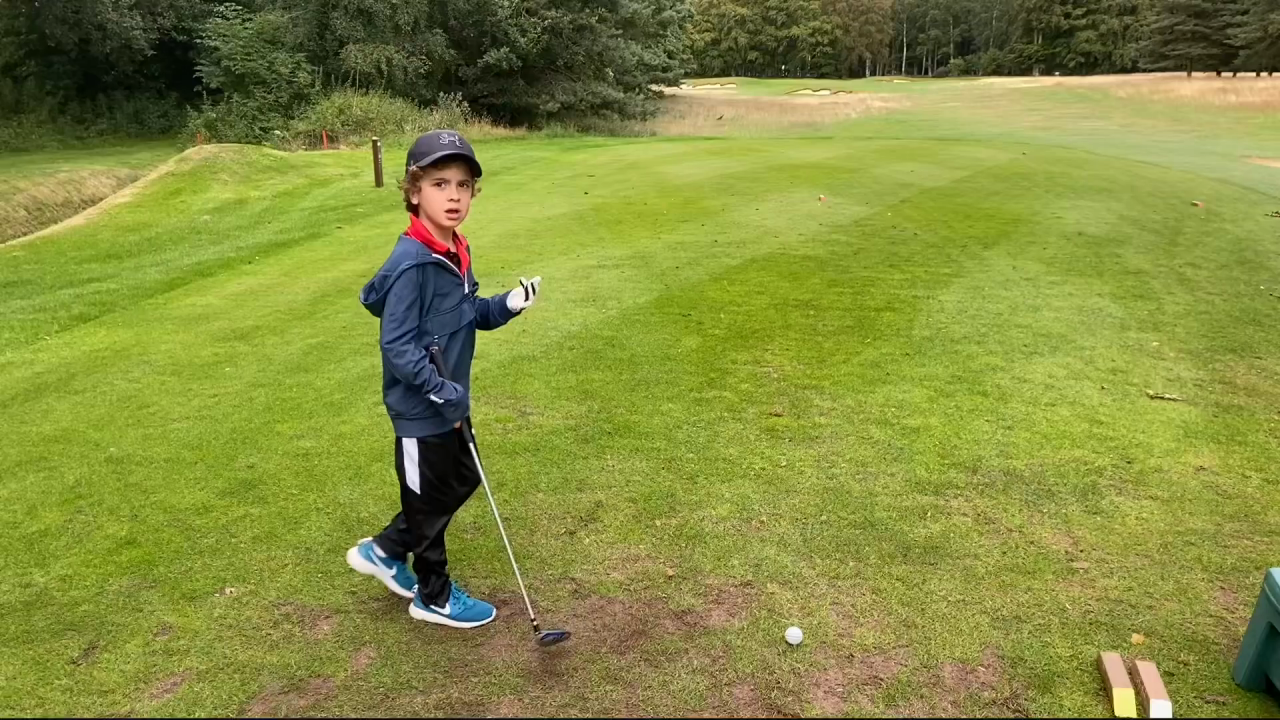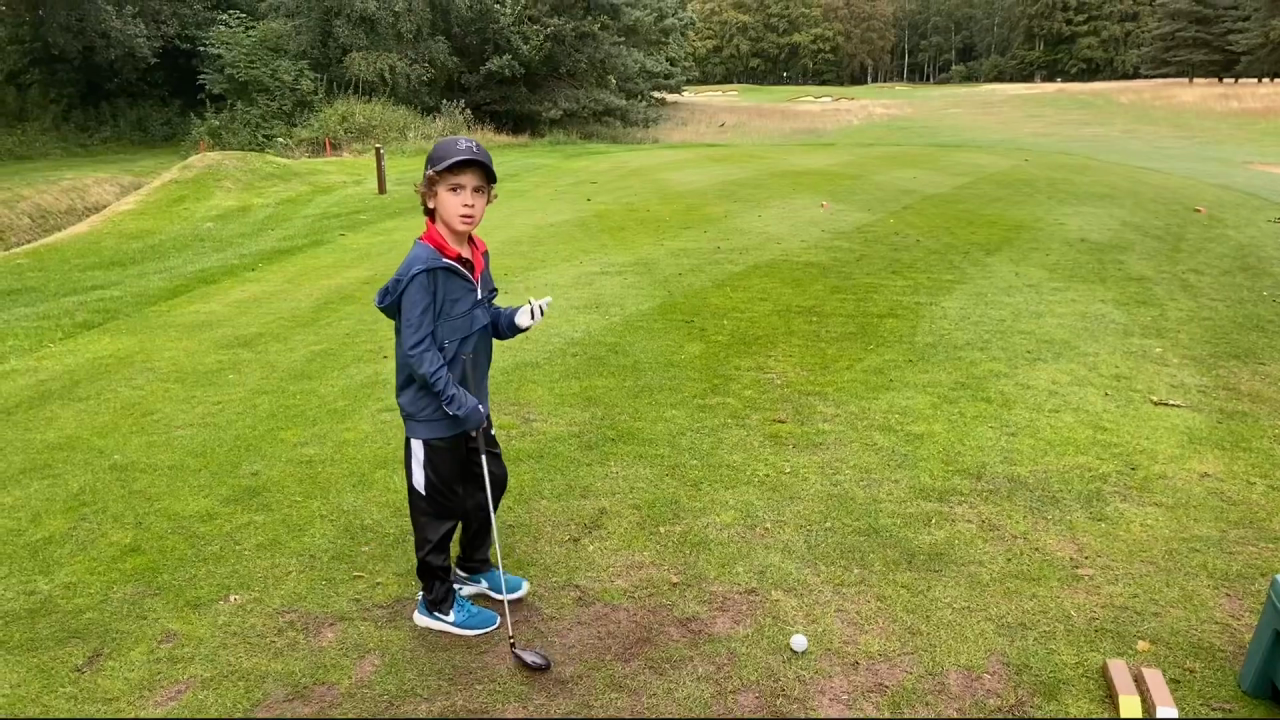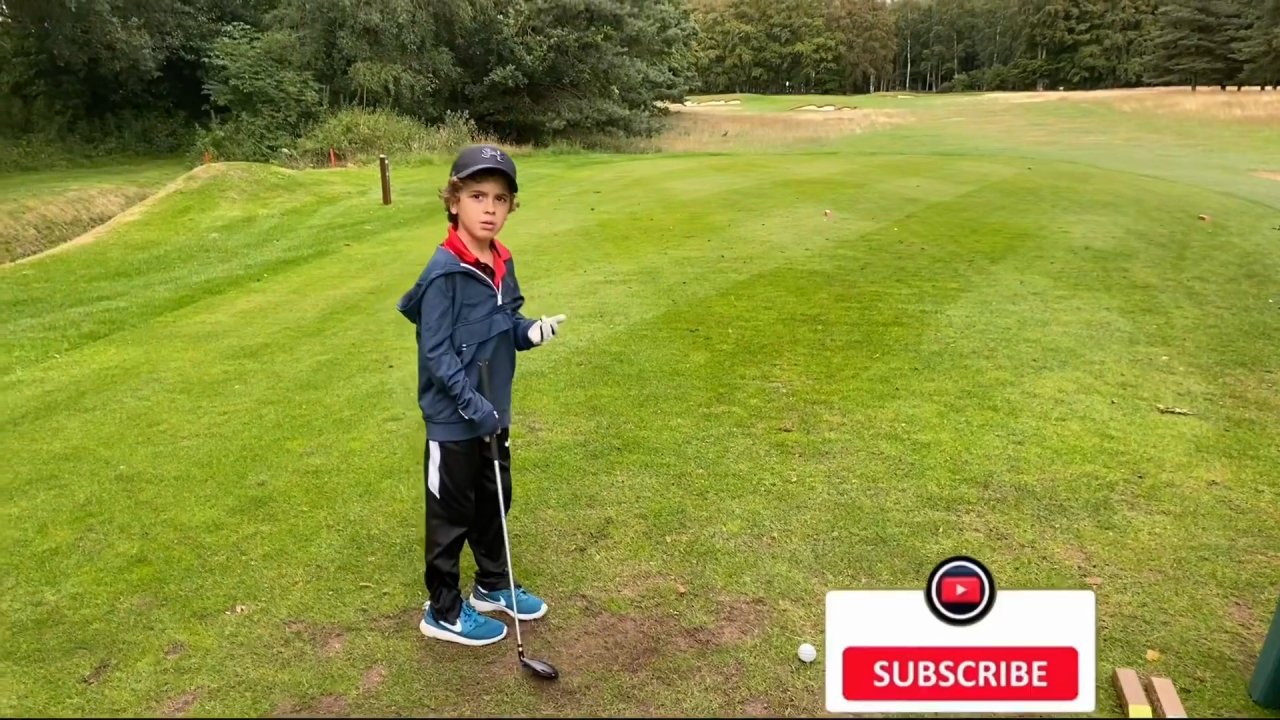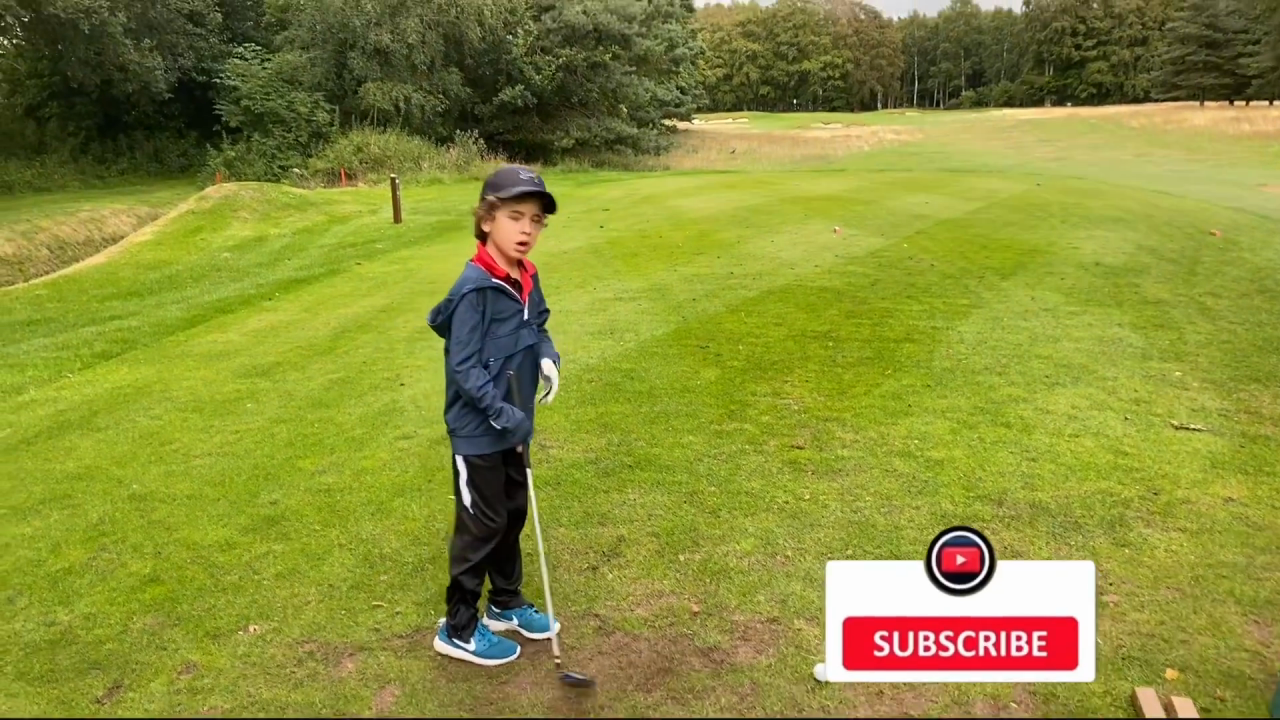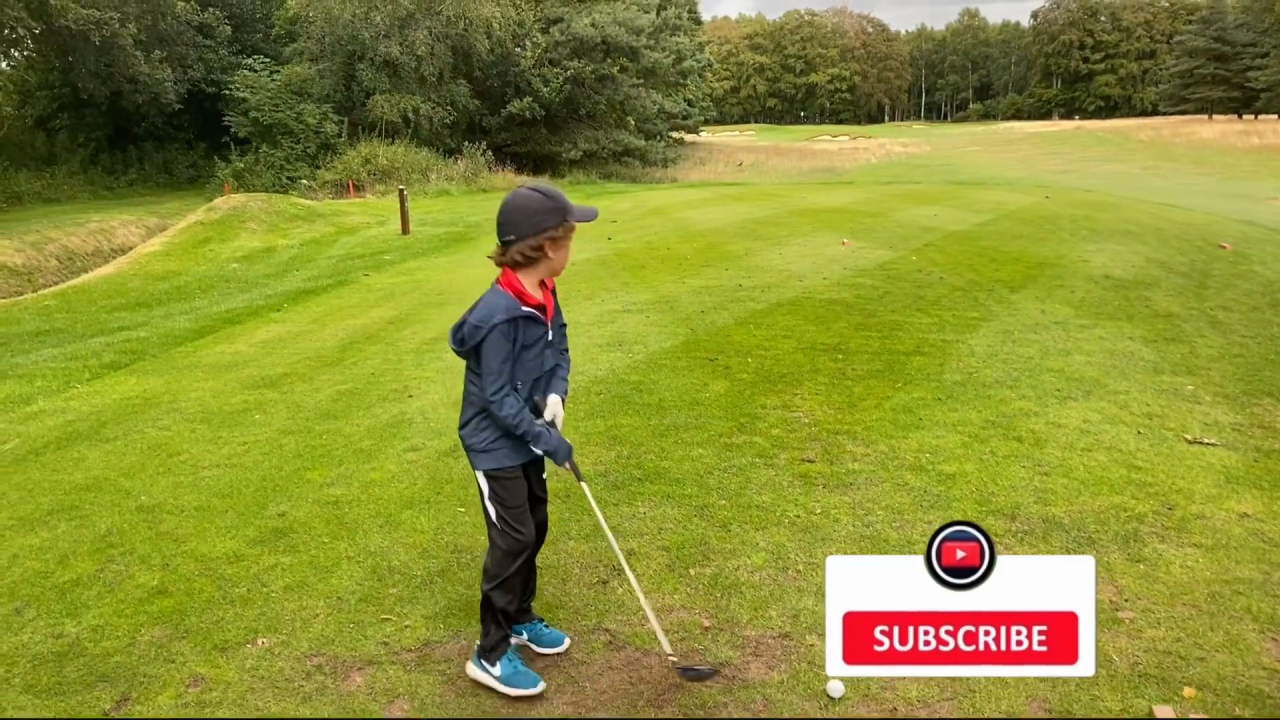
dt=0.3s
person 1, frame 1
left shoulder: (455, 251)
right shoulder: (410, 265)
right elbow: (397, 347)
left wrist: (506, 305)
right wrist: (443, 392)
left hip: (448, 399)
right hip: (422, 409)
left knee: (459, 484)
right knee: (432, 501)
left ankle: (383, 552)
right ankle: (433, 596)
person 1, frame 2
left shoulder: (475, 255)
right shoulder: (423, 269)
right elbow: (417, 351)
left wrist: (514, 319)
right wrist: (458, 404)
left hip: (470, 403)
right hip: (433, 413)
left knee: (490, 482)
right knee: (440, 506)
left ankle: (474, 569)
right ankle: (437, 602)
person 1, frame 3
left shoulder: (501, 263)
right shoulder: (444, 274)
right elbow: (436, 353)
left wrist: (530, 330)
right wrist: (474, 406)
left hip: (493, 411)
right hip: (453, 420)
left knee: (495, 501)
right knee: (452, 513)
left ankle: (492, 587)
right ankle: (444, 612)
person 1, frame 4
left shoulder: (527, 278)
right shoulder: (474, 290)
right elbow: (464, 369)
left wrist: (548, 358)
right wrist: (504, 414)
left hip: (513, 425)
right hip: (478, 431)
left knee: (513, 516)
right knee: (482, 526)
left ankle: (505, 605)
right ankle: (459, 628)
person 1, frame 5
left shoulder: (544, 294)
right shoulder: (501, 316)
left elbow: (558, 351)
right elbow: (497, 397)
left wrist: (557, 394)
right wrist: (543, 438)
left hip: (524, 436)
right hip: (495, 444)
left knee: (533, 531)
right knee: (512, 540)
left ankle: (519, 618)
right ankle: (492, 655)
